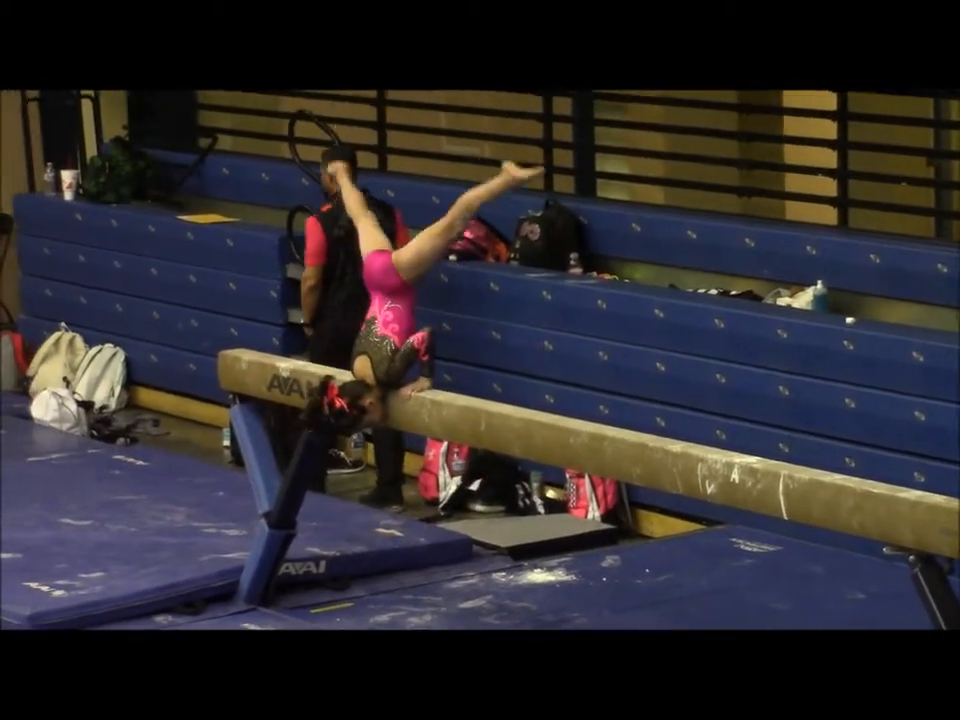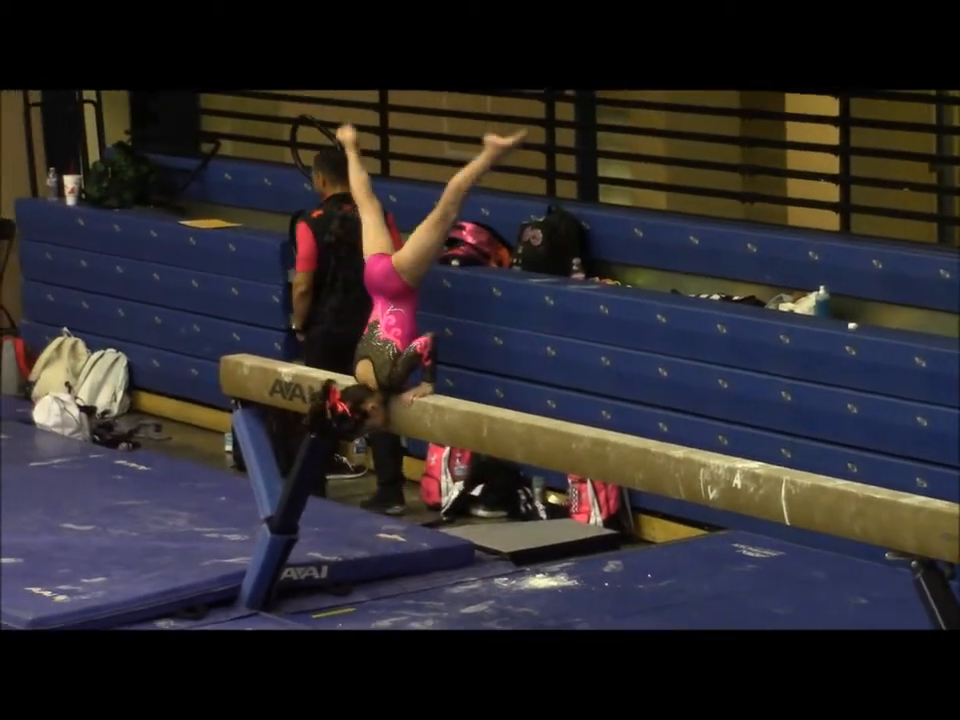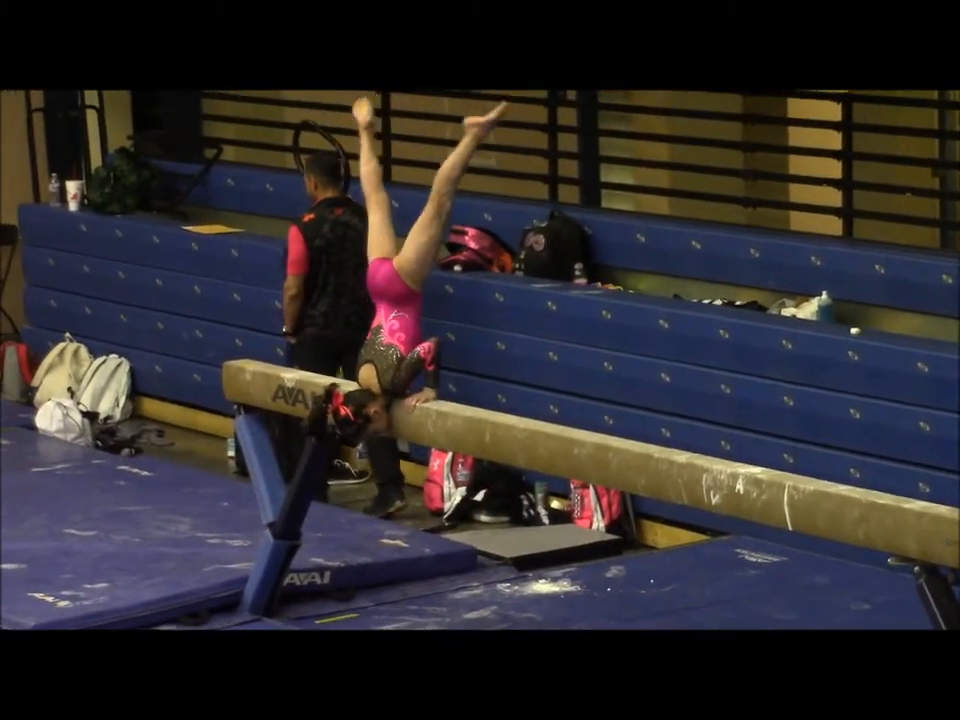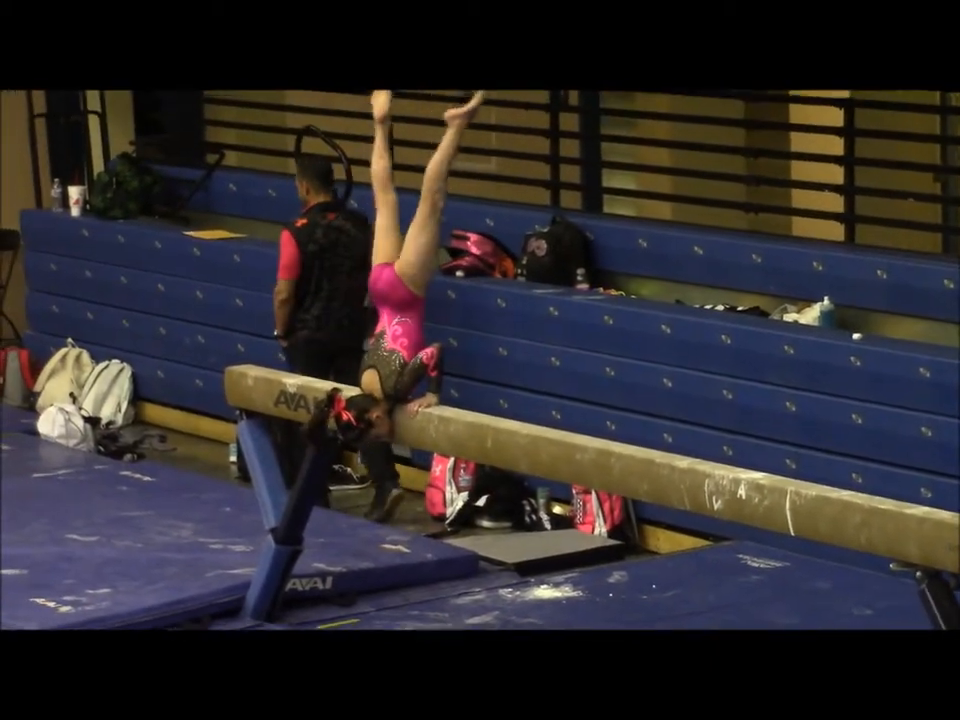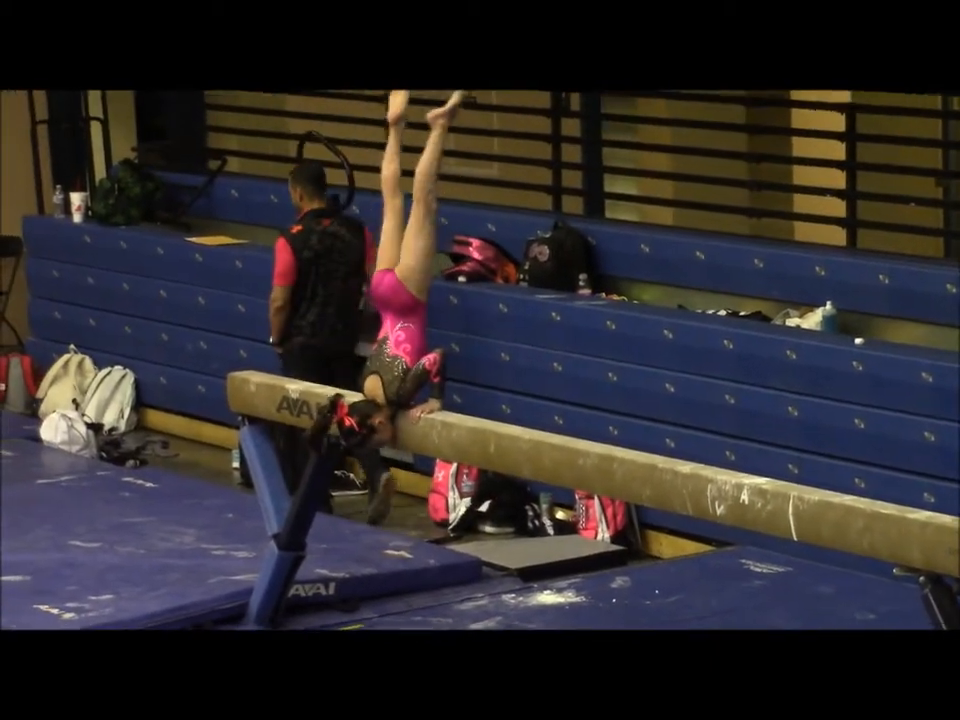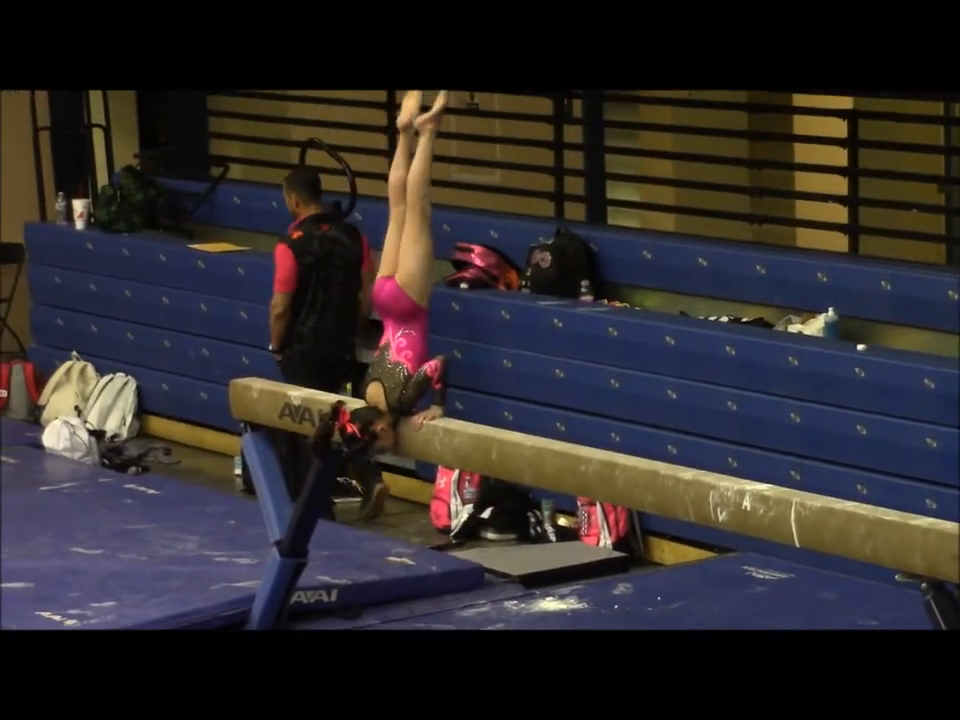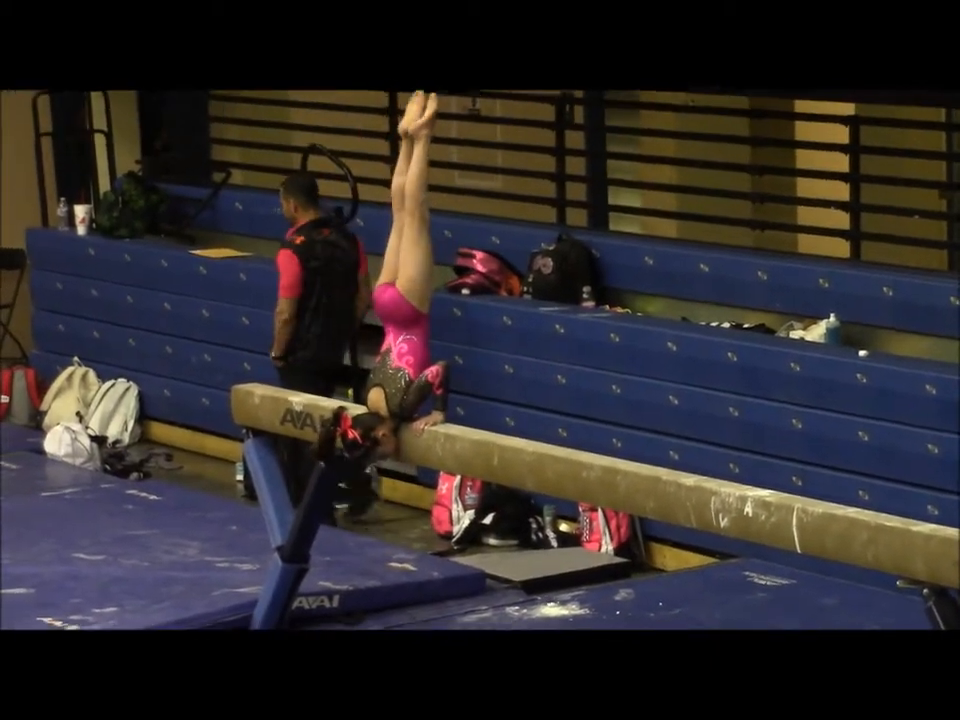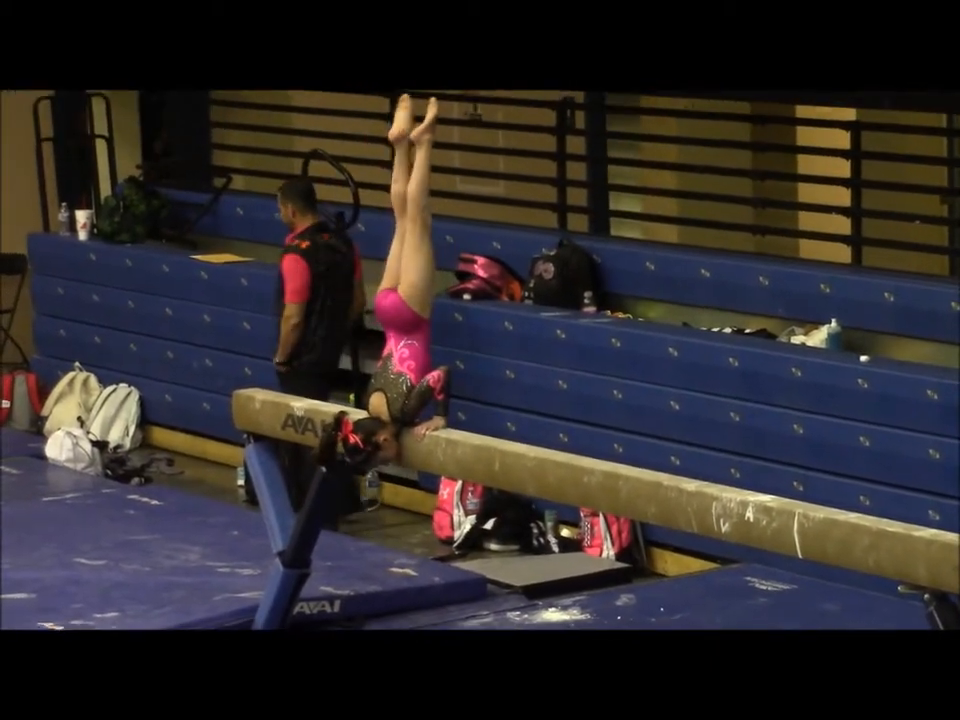
dt=0.1s
person 1, frame 1
left shoulder: (380, 373)
right shoulder: (364, 369)
left elbow: (425, 338)
left wrist: (423, 379)
left hip: (389, 276)
right hip: (380, 278)
left knee: (450, 225)
right knee: (365, 221)
right ankle: (341, 174)
person 1, frame 2
left shoulder: (379, 379)
right shoulder: (363, 378)
left elbow: (426, 347)
left wrist: (424, 386)
left hip: (392, 280)
right hip: (380, 276)
left knee: (443, 213)
right knee: (366, 206)
left ankle: (492, 151)
right ankle: (350, 147)
person 1, frame 3
left shoulder: (384, 382)
right shoulder: (368, 379)
left elbow: (429, 348)
left hip: (394, 288)
right hip: (386, 290)
left knee: (436, 207)
right knee: (375, 200)
left ankle: (476, 134)
right ankle: (364, 130)
person 1, frame 4
left shoulder: (386, 385)
right shoulder: (370, 386)
left elbow: (433, 356)
left hip: (397, 291)
right hip: (386, 286)
left knee: (429, 203)
right knee: (384, 199)
left ankle: (456, 124)
right ankle: (381, 124)
person 1, frame 5
left shoulder: (389, 392)
right shoulder: (373, 390)
left elbow: (437, 359)
left hip: (400, 300)
right hip: (390, 295)
left knee: (420, 206)
right knee: (394, 199)
left ankle: (439, 126)
right ankle: (394, 124)
person 1, frame 6
left shoulder: (380, 402)
left elbow: (438, 368)
left hip: (400, 302)
right hip: (391, 299)
left knee: (411, 212)
right knee: (399, 204)
left ankle: (421, 130)
right ankle: (407, 130)
person 1, frame 7
left shoulder: (389, 406)
left elbow: (439, 370)
left hip: (401, 312)
right hip: (394, 308)
left knee: (410, 215)
right knee: (403, 211)
left ankle: (418, 134)
right ankle: (410, 135)
person 1, frame 8
left shoulder: (393, 410)
right shoulder: (381, 408)
left elbow: (439, 377)
left hip: (404, 316)
right hip: (395, 312)
left knee: (414, 220)
right knee: (407, 217)
left ankle: (419, 140)
right ankle: (404, 140)
person 2, frame 1
left shoulder: (322, 219)
right shoulder: (387, 213)
left elbow: (311, 281)
left wrist: (307, 320)
left hip: (333, 324)
right ankle: (390, 484)
person 2, frame 2
left shoulder: (312, 223)
left elbow: (302, 286)
left wrist: (298, 325)
left hip: (325, 328)
right hip: (369, 326)
right ankle: (390, 487)
person 2, frame 3
left shoulder: (304, 228)
right shoulder: (369, 221)
left elbow: (293, 290)
left wrist: (290, 329)
left hip: (316, 332)
right hip: (359, 329)
person 2, frame 4
left shoulder: (296, 232)
right shoulder: (362, 225)
left elbow: (284, 294)
left wrist: (281, 331)
left hip: (308, 335)
right hip: (352, 333)
person 2, frame 5
left shoulder: (292, 239)
right shoulder: (357, 231)
left elbow: (280, 301)
left wrist: (277, 338)
left hip: (304, 342)
right hip: (345, 338)
person 2, frame 6
left shoulder: (291, 244)
right shoulder: (351, 235)
left elbow: (280, 307)
right elbow: (367, 293)
left wrist: (275, 345)
left hip: (302, 347)
right hip: (341, 345)
person 2, frame 7
left shoulder: (293, 250)
right shoulder: (348, 240)
left elbow: (285, 313)
right elbow: (364, 297)
left wrist: (277, 353)
left hip: (302, 353)
right hip: (334, 348)
person 2, frame 8
left shoulder: (297, 254)
right shoulder: (343, 244)
left elbow: (293, 317)
right elbow: (357, 301)
left wrist: (280, 357)
left hip: (303, 356)
right hip: (329, 350)
right ankle: (300, 500)
